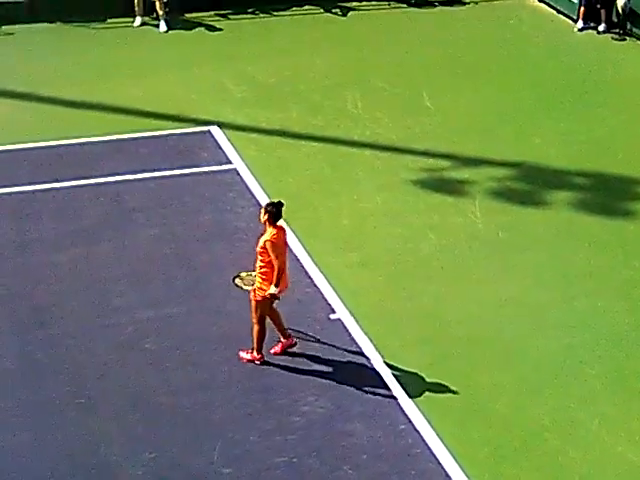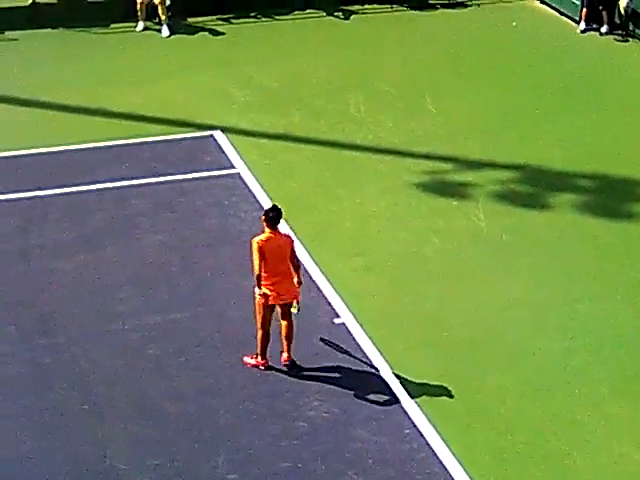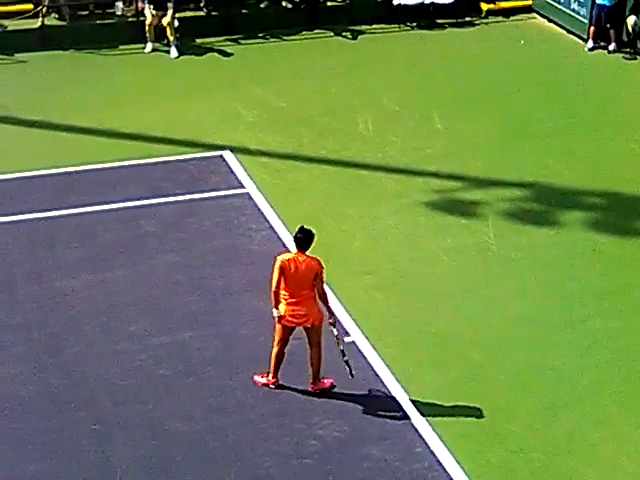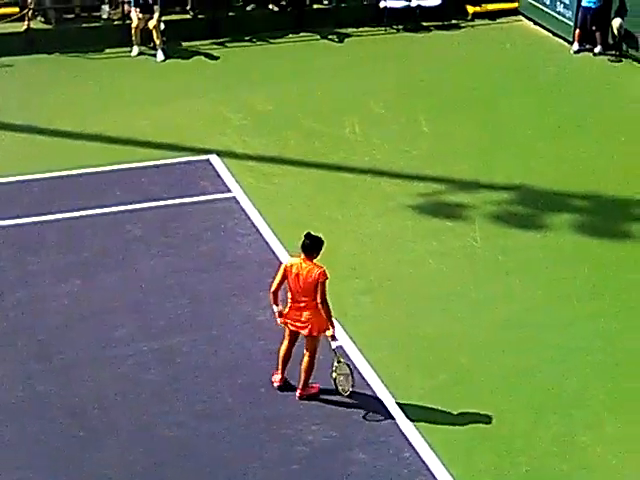
dt=0.3s
person 1, frame 1
left shoulder: (269, 239)
right shoulder: (279, 230)
left elbow: (280, 266)
left wrist: (274, 288)
left hip: (266, 284)
right hip: (274, 280)
left knee: (258, 320)
right knee: (268, 309)
left ankle: (257, 354)
right ankle: (287, 338)
person 1, frame 2
left shoulder: (258, 241)
right shoulder: (287, 239)
left elbow: (257, 270)
right elbow: (296, 263)
left wrist: (258, 289)
right wrist: (298, 279)
left hip: (268, 290)
right hip: (288, 287)
left knee: (263, 326)
right knee: (286, 318)
left ankle: (261, 359)
right ankle: (287, 356)
person 1, frame 3
left shoulder: (282, 260)
right shoulder: (315, 264)
left elbow: (274, 289)
right elbow: (321, 292)
left wrist: (276, 310)
right wrist: (330, 313)
left hip: (288, 311)
right hip: (310, 312)
left knee: (279, 345)
right knee: (315, 347)
left ankle: (272, 377)
right ankle: (316, 382)
person 1, frame 4
left shoulder: (289, 263)
right shoulder: (319, 272)
left elbow: (274, 290)
right elbow: (322, 302)
left wrist: (276, 307)
right wrist: (331, 325)
left hip: (293, 314)
right hip: (312, 318)
left knee: (288, 342)
right knee: (310, 353)
left ankle: (280, 377)
right ankle: (302, 389)
